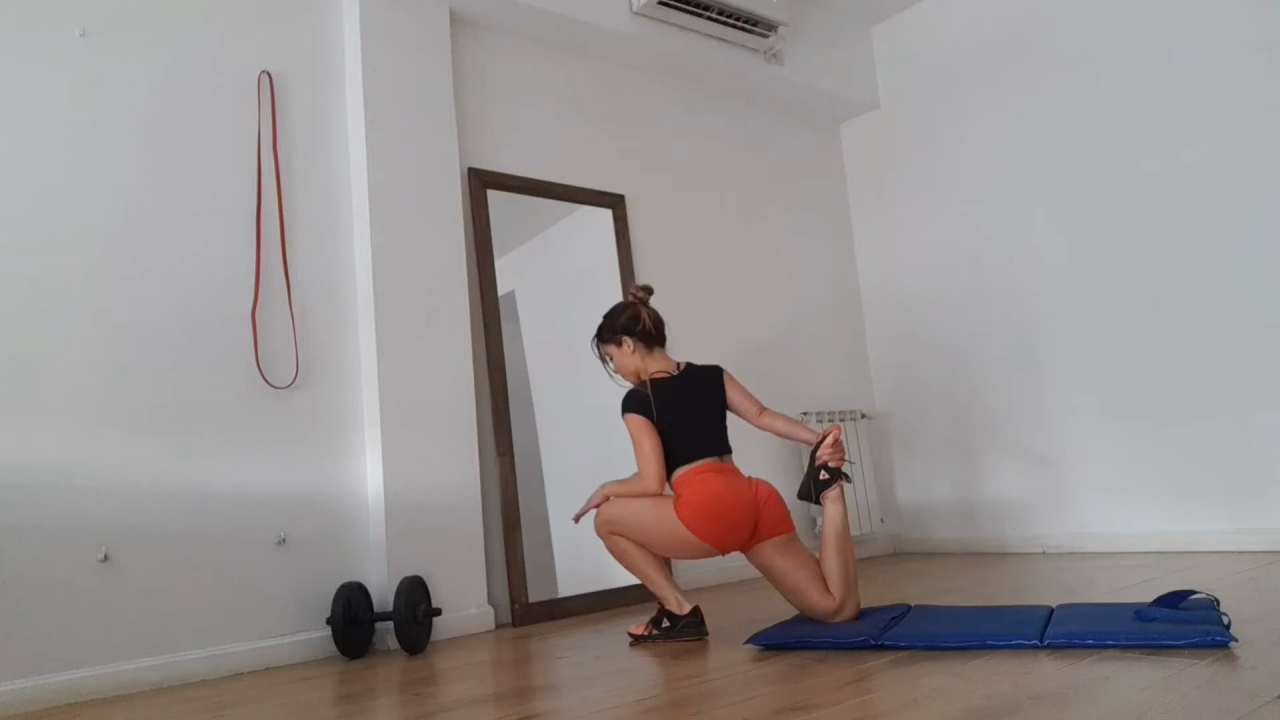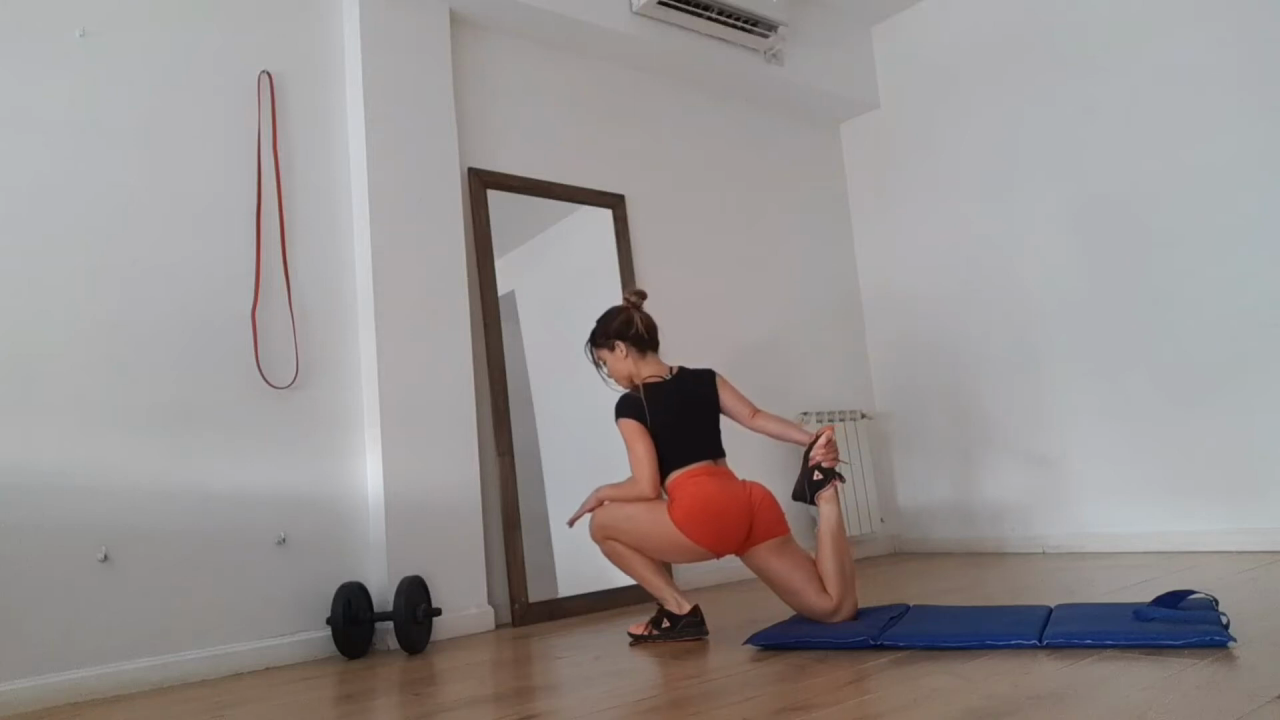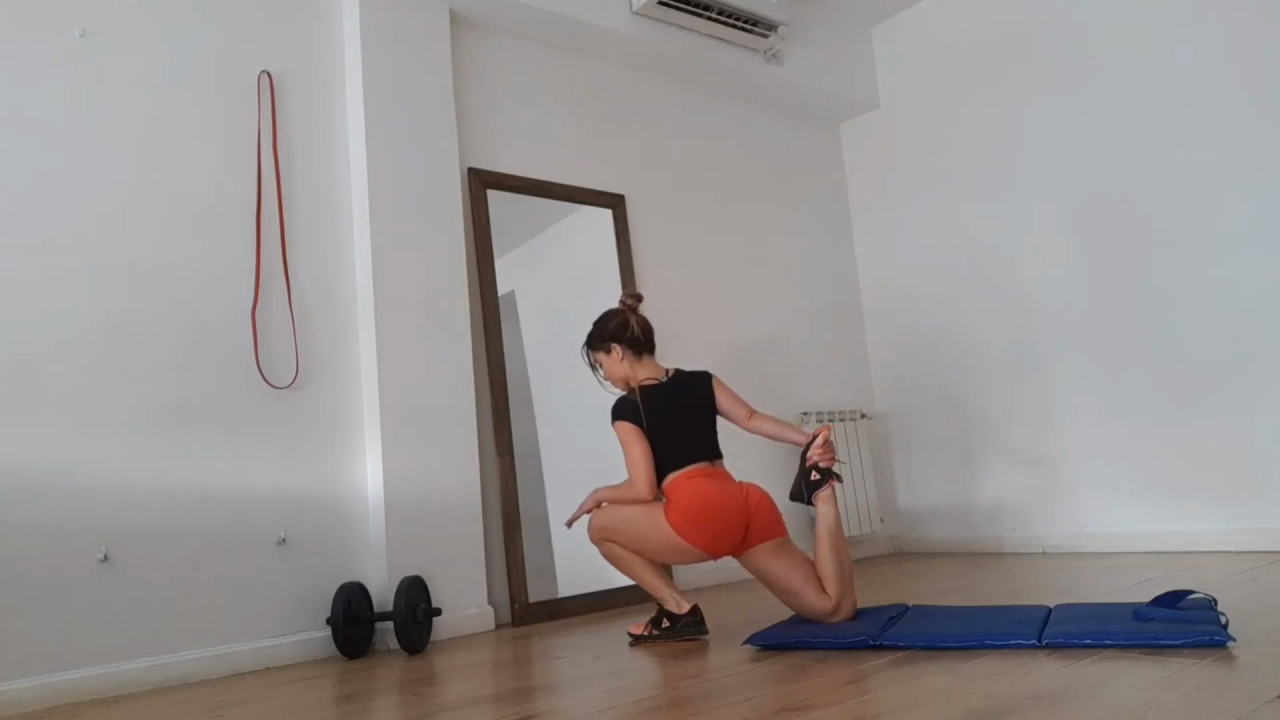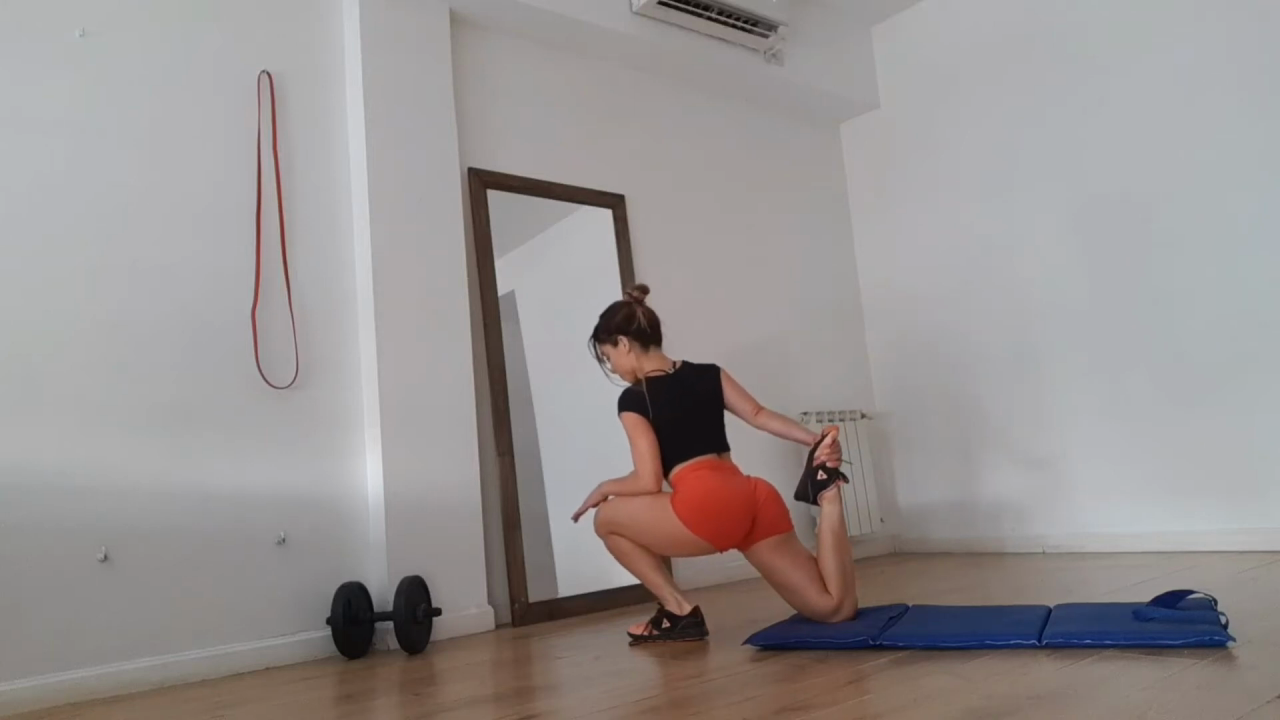
dt=0.7s
person 1, frame 1
left shoulder: (638, 401)
right shoulder: (711, 375)
left elbow: (652, 483)
right elbow: (761, 415)
left wrist: (606, 490)
right wrist: (820, 441)
left hip: (710, 509)
right hip: (758, 501)
left knee: (607, 519)
left ankle: (680, 612)
person 1, frame 2
left shoulder: (631, 405)
right shoulder: (704, 379)
left elbow: (647, 488)
right elbow: (755, 417)
left wrist: (601, 494)
right wrist: (813, 441)
left hip: (705, 514)
right hip: (752, 504)
left knee: (602, 523)
left ankle: (679, 612)
person 1, frame 3
left shoulder: (627, 408)
right shoulder: (700, 381)
left elbow: (644, 490)
right elbow: (751, 418)
left wrist: (599, 495)
right wrist: (809, 442)
left hip: (702, 515)
right hip: (750, 506)
left knee: (601, 525)
left ankle: (678, 612)
person 1, frame 4
left shoulder: (634, 400)
right shoulder: (708, 374)
left elbow: (649, 482)
right elbow: (758, 414)
left wrist: (604, 488)
right wrist: (817, 441)
left hip: (708, 507)
right hip: (756, 500)
left knee: (607, 518)
right knee: (835, 608)
left ankle: (679, 612)
